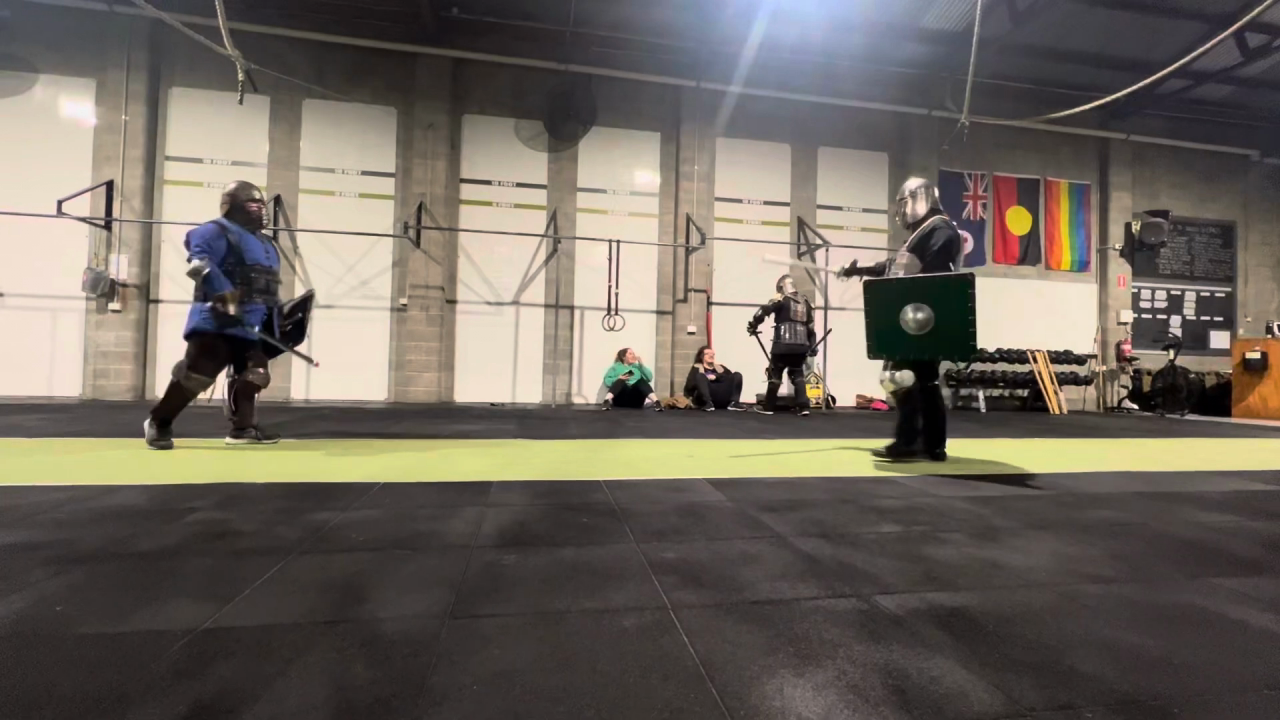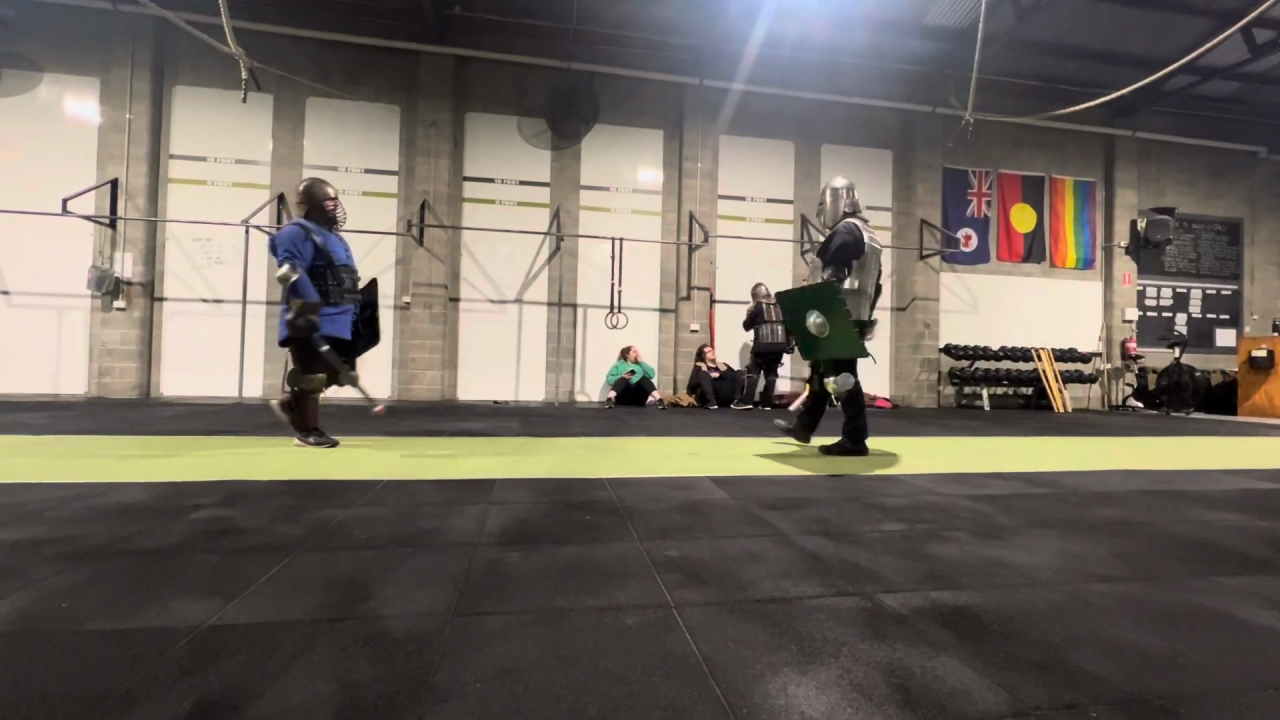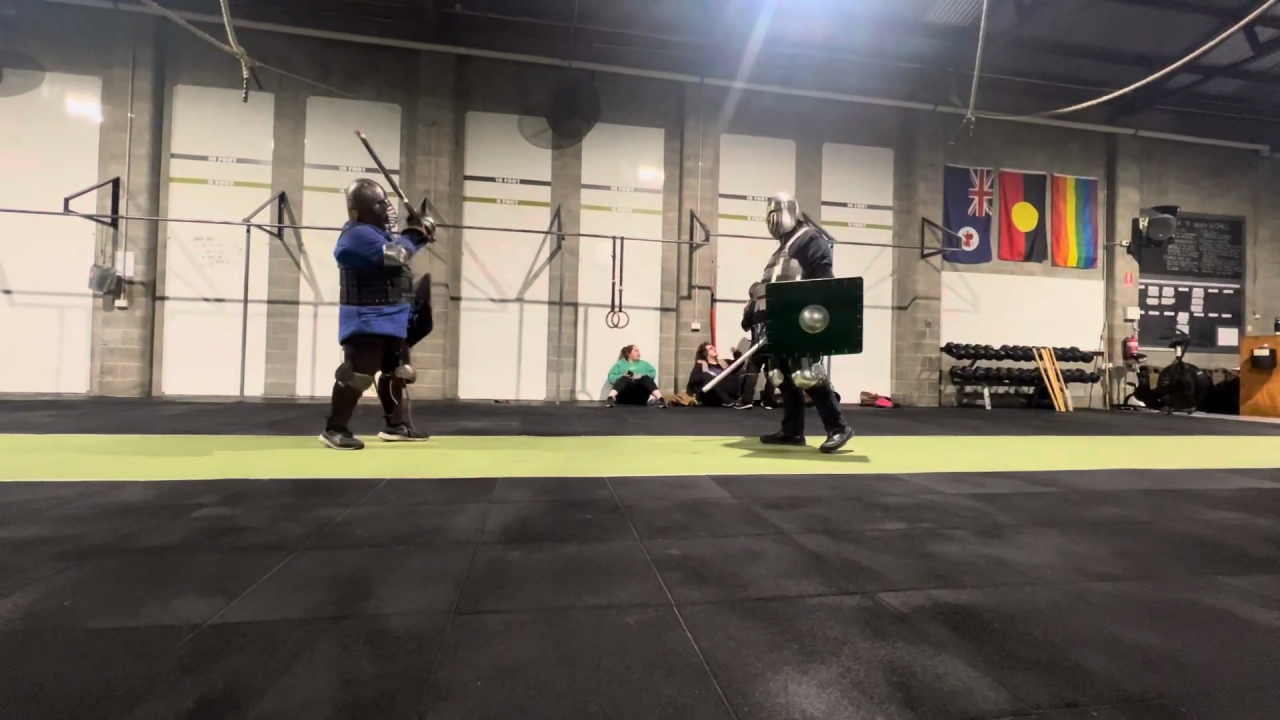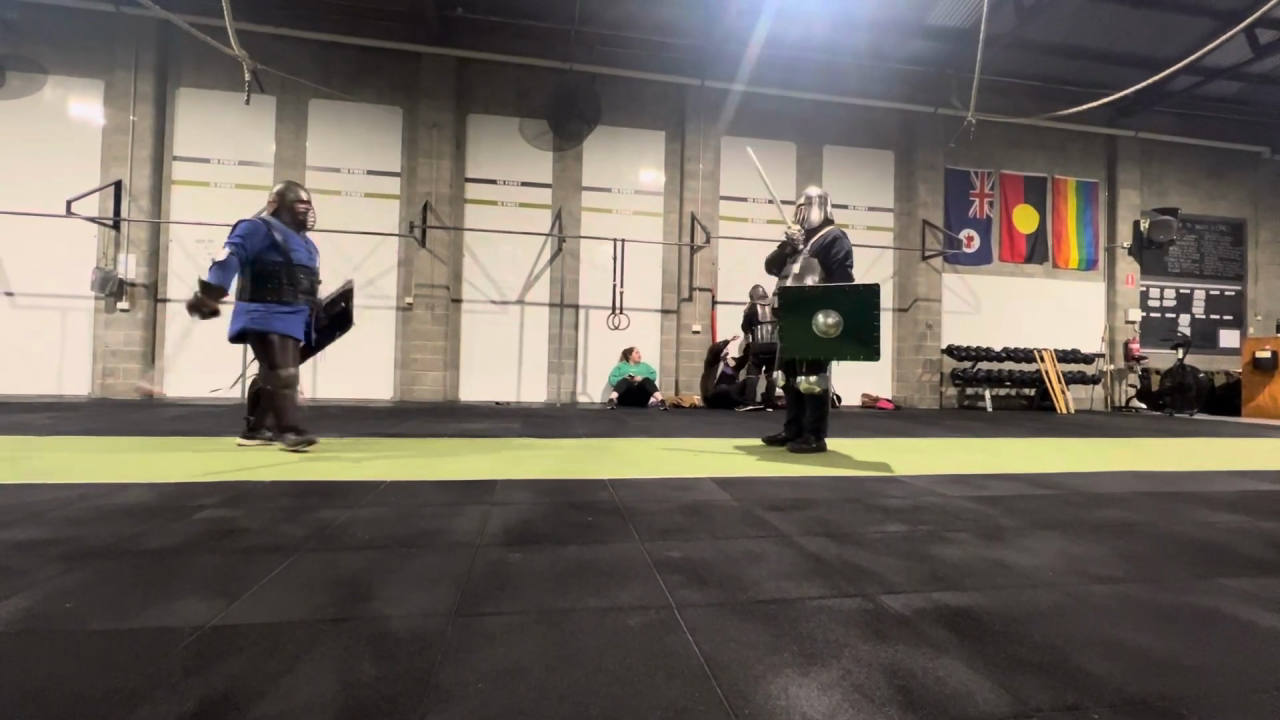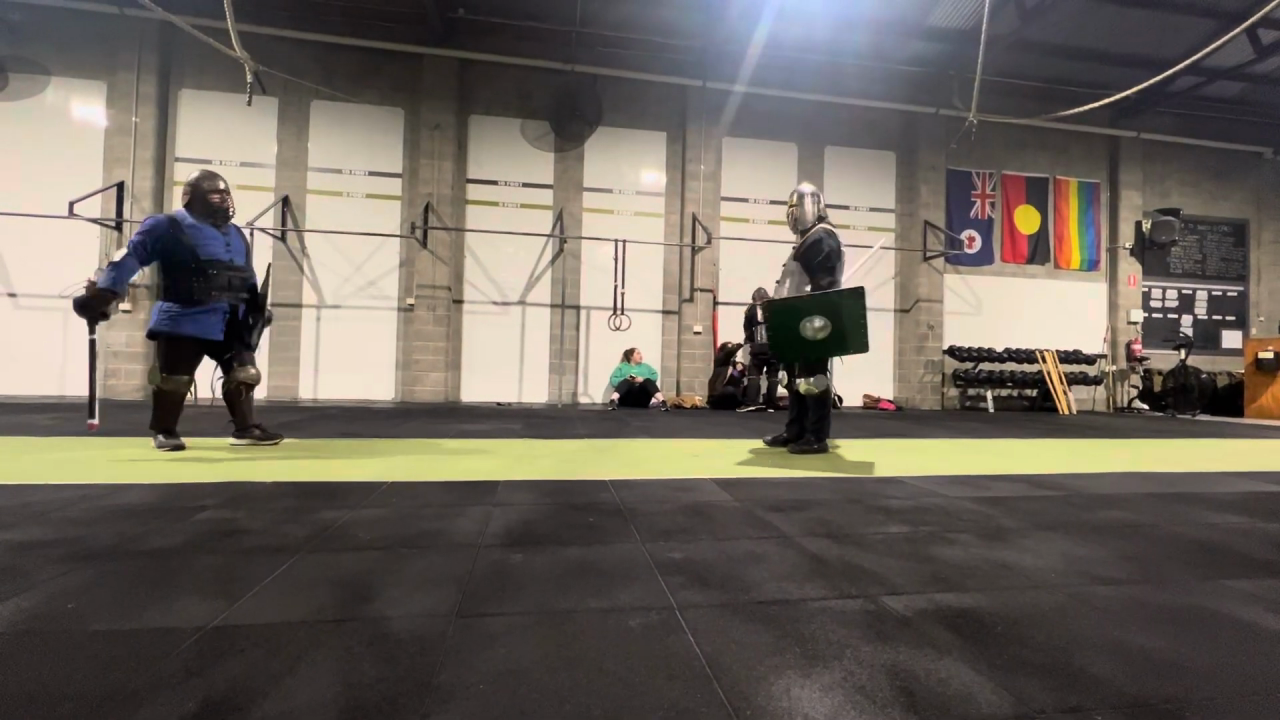
dt=1s
person 1, frame 1
left shoulder: (940, 229)
right shoulder: (925, 232)
left elbow: (939, 274)
right elbow: (896, 267)
right wrist: (859, 270)
left knee: (902, 373)
right knee: (925, 380)
left ankle: (906, 442)
right ankle: (932, 443)
person 1, frame 2
left shoulder: (845, 231)
right shoulder: (865, 234)
left elbow: (833, 277)
right elbow: (873, 282)
right wrist: (867, 315)
right hip: (850, 317)
left knee: (842, 376)
right knee: (821, 373)
left ankle: (855, 439)
right ankle: (804, 426)
person 1, frame 3
left shoulder: (810, 238)
right shoulder: (780, 250)
left elbow: (823, 276)
right elbow: (766, 289)
right wrist: (755, 319)
left knee: (807, 372)
right knee: (784, 377)
left ankle: (837, 427)
right ankle: (792, 431)
person 1, frame 4
left shoulder: (834, 238)
right shoulder: (799, 242)
left elbow: (842, 279)
right elbow: (772, 267)
right wrist: (787, 245)
left knee: (812, 377)
right knee: (789, 376)
left ankle: (815, 436)
right ankle: (793, 430)
person 1, frame 5
left shoulder: (822, 237)
right shoulder: (811, 238)
left elbow: (823, 281)
left knee: (812, 377)
right knee: (794, 377)
left ankle: (817, 438)
right ankle: (795, 432)
person 2, frame 1
left shoulder: (262, 242)
right shoulder: (215, 232)
left elbow: (268, 282)
right elbow: (201, 266)
right wrist: (226, 298)
left hip: (253, 321)
right hip: (221, 318)
left knee: (253, 373)
right knee: (200, 370)
left ankle: (243, 428)
right ankle: (160, 423)
person 2, frame 2
left shoulder: (330, 236)
right shoulder: (297, 234)
left elbow: (342, 277)
right elbow: (290, 273)
left wrist: (353, 310)
right wrist: (306, 306)
left hip: (337, 319)
right hip: (311, 319)
left knee: (341, 368)
right knee: (310, 373)
left ankle: (290, 404)
right ankle: (306, 429)
person 2, frame 3
left shoulder: (375, 233)
right shoulder: (358, 235)
left elbow: (395, 261)
right elbow: (395, 255)
right wrist: (417, 231)
left hip: (390, 318)
right hip: (366, 318)
left knee: (398, 371)
right knee: (356, 373)
left ankle: (397, 426)
right ankle: (334, 430)
person 2, frame 4
left shoulder: (302, 241)
right shoulder: (259, 229)
left elbow: (304, 284)
right elbow: (229, 258)
right wrist: (210, 293)
left hip: (290, 319)
right hip: (266, 316)
left knee: (272, 375)
right knee: (282, 372)
left ankle: (255, 428)
right ankle: (288, 429)
person 2, frame 5
left shoulder: (234, 233)
right shoulder: (169, 227)
left elbow: (247, 274)
right elbow: (130, 258)
left wrist: (257, 306)
right wrist: (101, 295)
left hip: (231, 320)
right hip: (185, 317)
left knee: (244, 372)
right knee: (174, 378)
left ankle: (245, 429)
right ankle: (164, 431)
